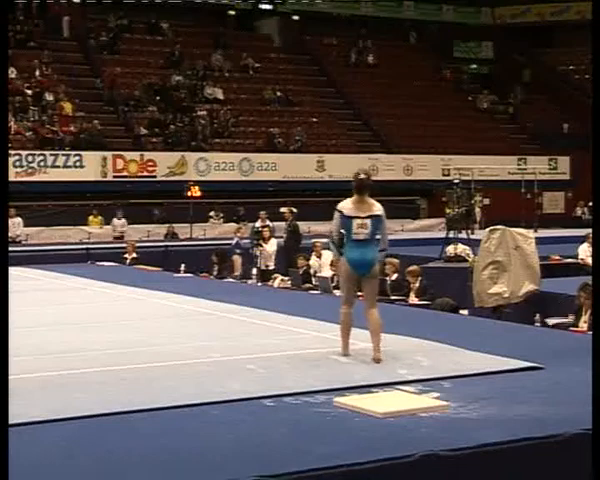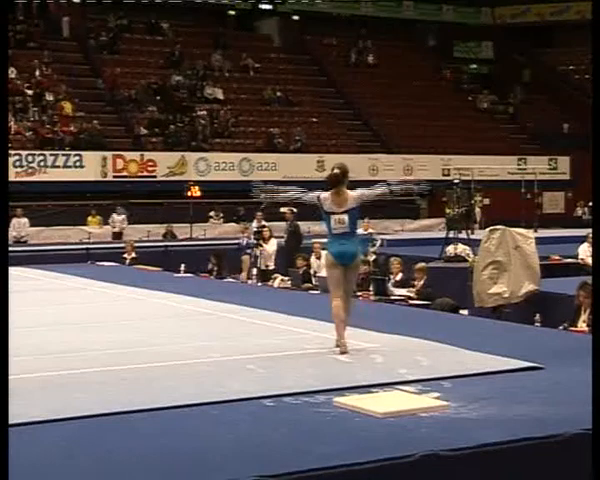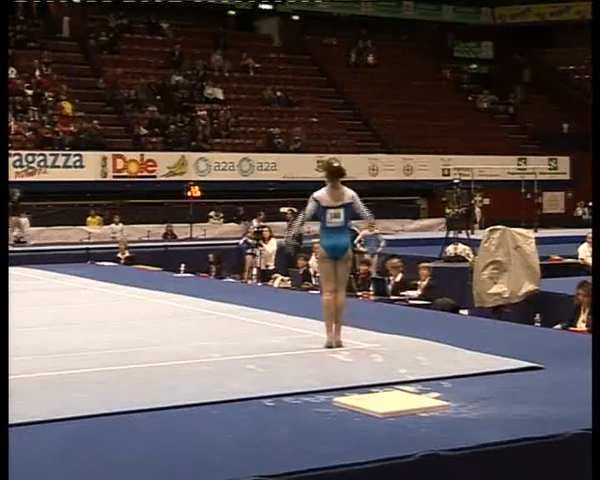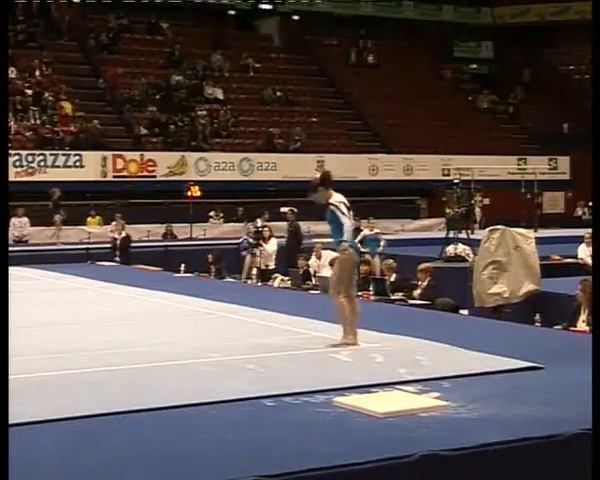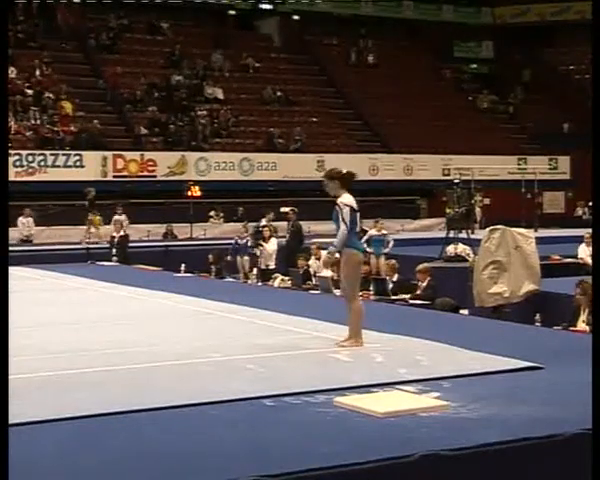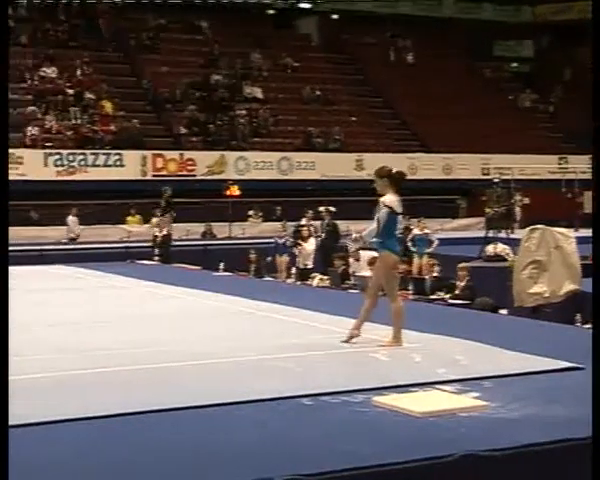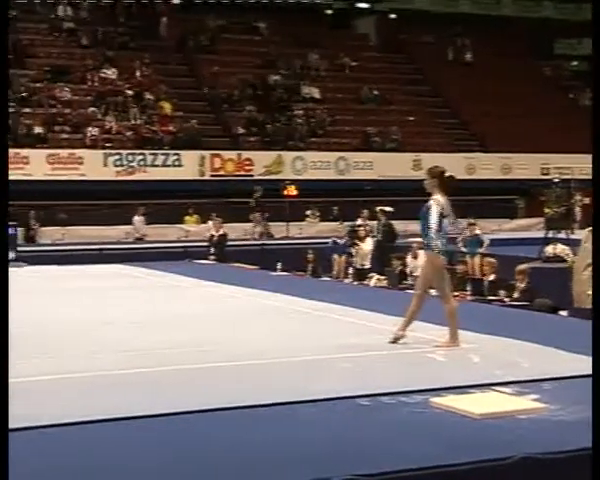
dt=0.7s
person 1, frame 1
left shoulder: (343, 206)
right shoulder: (378, 208)
left elbow: (335, 235)
right elbow: (383, 238)
left wrist: (340, 249)
right wrist: (380, 250)
left hip: (350, 258)
right hip: (370, 259)
left knee: (347, 304)
right knee: (372, 307)
left ankle: (345, 347)
right ankle: (376, 350)
person 1, frame 2
left shoulder: (322, 198)
right shoulder: (356, 196)
left elbow: (298, 195)
right elbow: (380, 191)
left wrist: (272, 193)
right wrist: (407, 187)
left hip: (334, 252)
right hip: (352, 250)
left knee: (337, 298)
right knee: (348, 296)
left ankle: (341, 339)
right ankle: (341, 336)
person 1, frame 3
left shoulder: (318, 196)
right shoulder: (350, 194)
left elbow: (305, 216)
right elbow: (365, 214)
left wrist: (295, 229)
left hip: (326, 244)
right hip: (344, 244)
left knee: (327, 291)
right knee: (340, 291)
left ankle: (330, 335)
right ankle: (337, 335)
person 1, frame 4
left shoulder: (334, 202)
right shoulder: (337, 200)
left elbow: (347, 222)
left wrist: (344, 244)
left hip: (347, 250)
right hip: (349, 250)
left knee: (336, 292)
right knee: (349, 294)
left ankle: (348, 334)
right ankle: (352, 335)
person 1, frame 5
left shoulder: (343, 201)
right shoulder: (347, 200)
left elbow: (344, 229)
left wrist: (331, 250)
right wrist: (337, 250)
left hip: (351, 251)
right hip: (349, 250)
left knee: (352, 295)
right knee: (348, 295)
left ankle: (357, 338)
right ankle: (353, 333)
person 1, frame 6
left shoulder: (385, 201)
right shoulder: (395, 200)
left elbow: (377, 227)
left wrist: (360, 237)
right wrist: (364, 237)
left hip: (387, 251)
right hip: (389, 249)
left knee: (393, 296)
right knee: (372, 291)
left ankle: (396, 338)
right ankle: (356, 328)
person 1, frame 7
left shoulder: (435, 200)
right shoulder: (439, 200)
left elbow: (434, 224)
right elbow: (449, 215)
left wrist: (436, 244)
left hip: (435, 252)
right hip: (433, 251)
left knee: (445, 296)
right knee: (419, 292)
left ankle: (453, 338)
right ankle: (402, 329)
